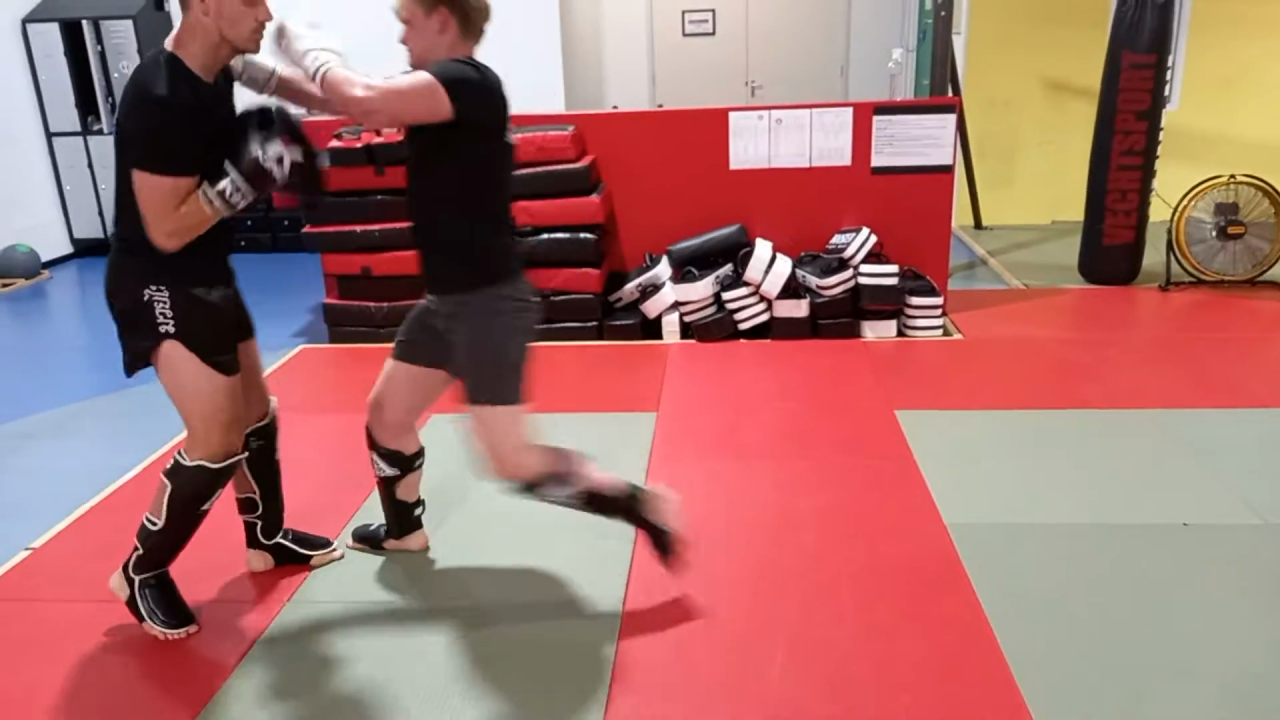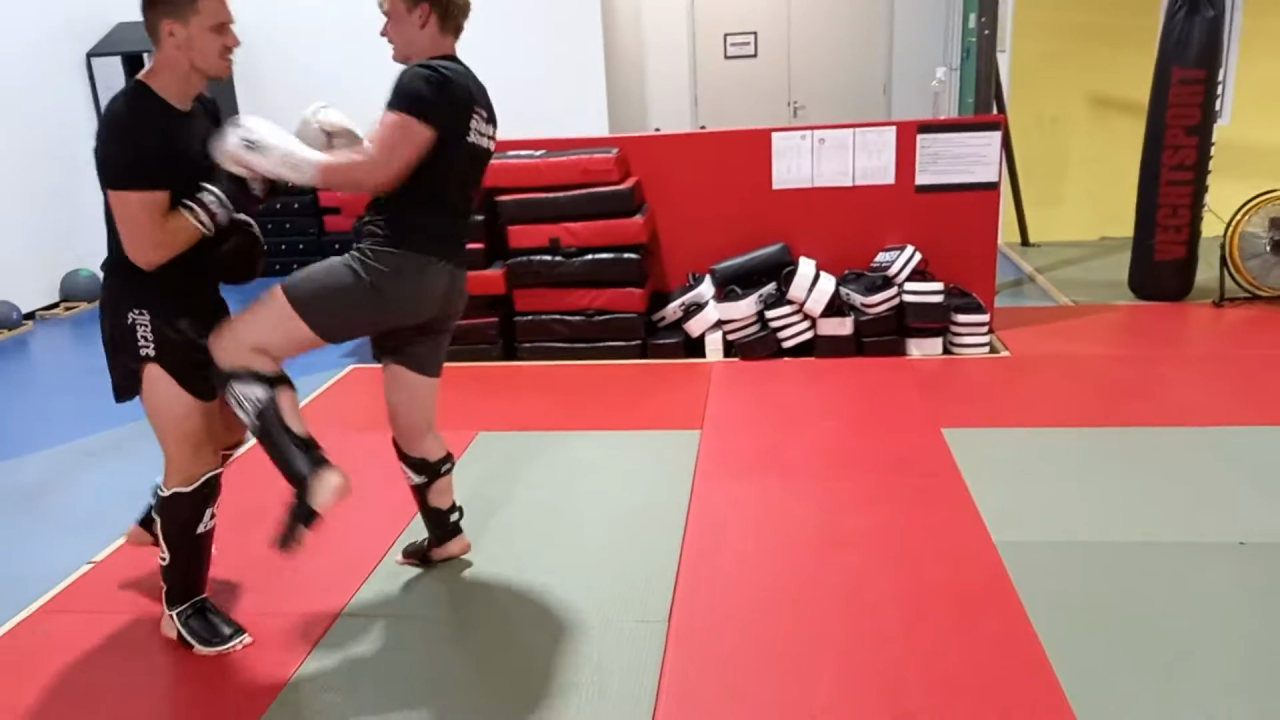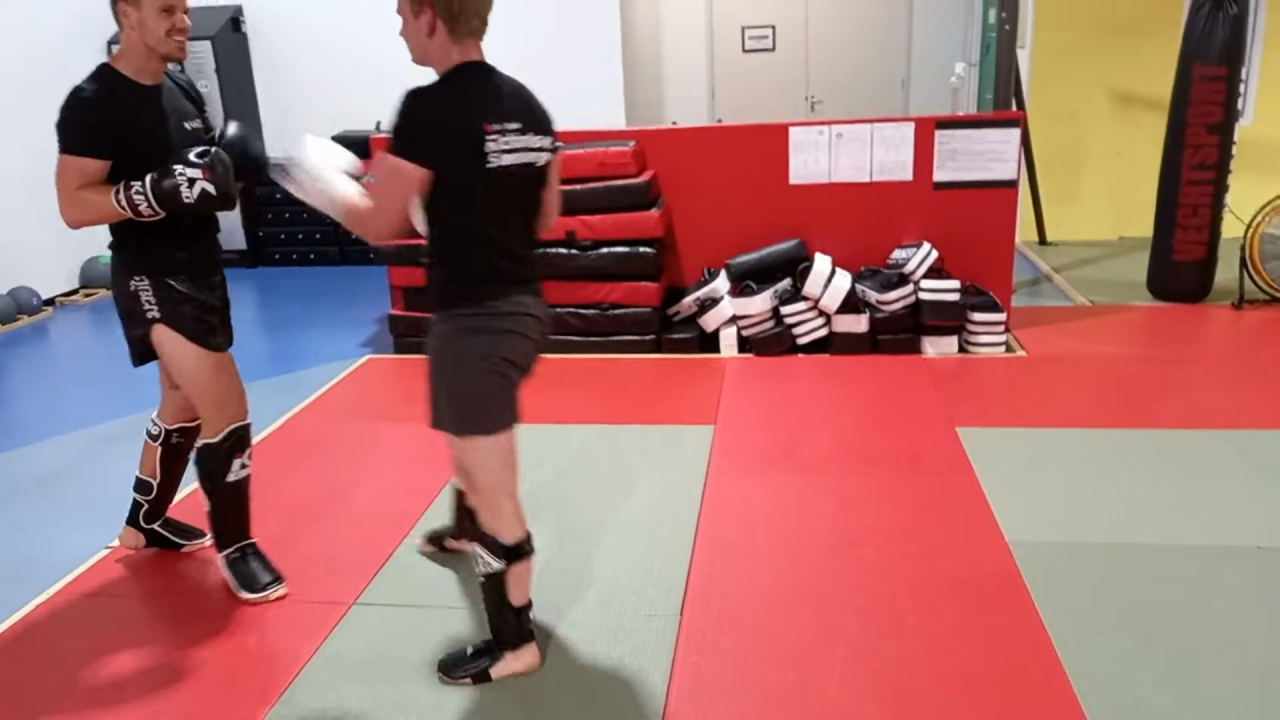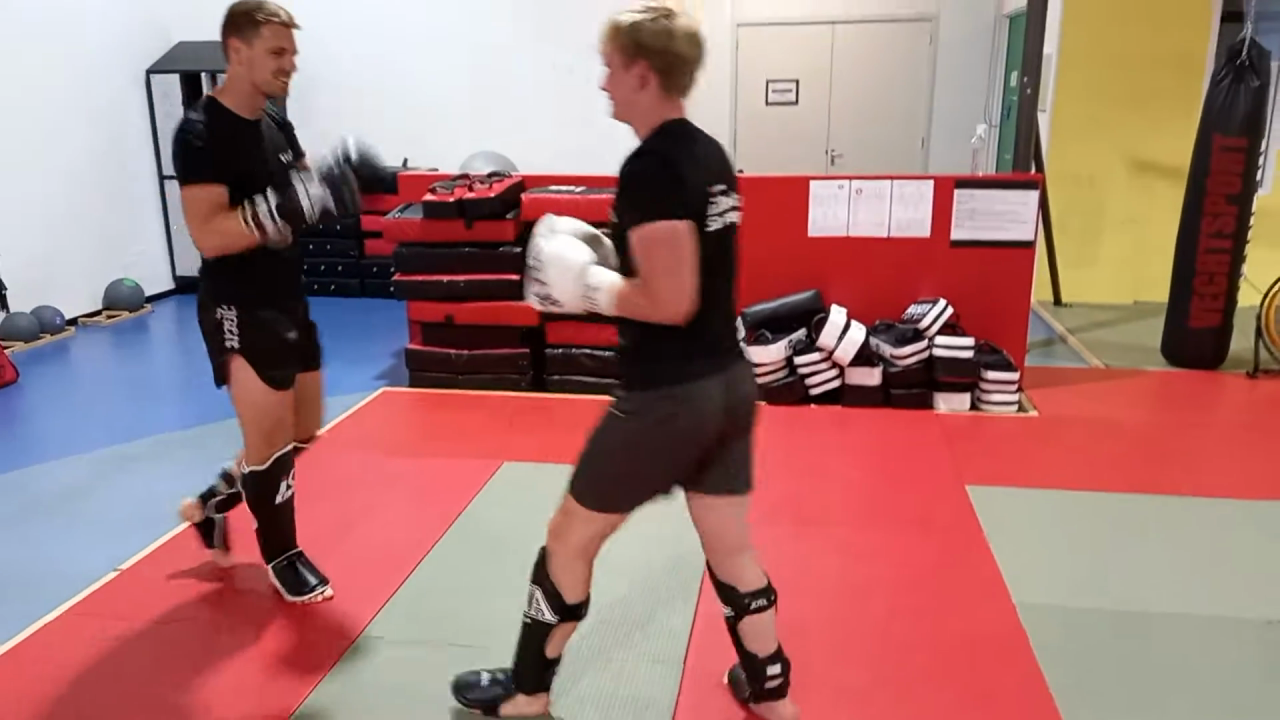
dt=0.5s
person 1, frame 1
left shoulder: (465, 81)
right shoulder: (444, 86)
left elbow: (364, 102)
right elbow: (370, 98)
left wrist: (312, 53)
left hip: (487, 301)
right hip: (449, 297)
left knee: (513, 461)
right knee: (385, 413)
left ankle: (645, 509)
right ankle: (403, 527)
person 1, frame 2
left shoulder: (428, 81)
right shoulder: (467, 91)
left elbow: (375, 173)
left wrist: (283, 156)
right wrist: (359, 142)
left hip: (393, 265)
right hip: (440, 277)
left knee: (232, 347)
right knee: (411, 426)
left ankle: (311, 475)
right ankle: (443, 535)
person 1, frame 3
left shoulder: (431, 107)
right shoulder: (526, 104)
left elbow: (379, 222)
left wrist: (324, 183)
left hip: (474, 318)
right hip: (523, 303)
left knee: (488, 487)
right knee: (471, 444)
left ankle: (513, 641)
right ankle: (470, 533)
person 1, frame 4
left shoulder: (651, 170)
right shoulder: (711, 157)
left elbow: (671, 302)
left wrist: (582, 282)
right wrist: (603, 257)
left hip: (666, 397)
right hip: (730, 382)
left knee: (569, 543)
right knee: (732, 549)
person 2, frame 1
left shoulder: (214, 71)
right shoulder: (158, 99)
right elbow: (168, 231)
right wrist: (244, 174)
left hip: (206, 275)
right hip: (160, 287)
left knee: (254, 412)
right knee: (217, 440)
left ankle: (267, 537)
right ankle: (142, 572)
person 2, frame 2
left shoulder: (202, 104)
right shoulder: (132, 122)
right elbow: (146, 248)
left wrist: (233, 225)
right wrist: (225, 200)
left hip: (197, 300)
right hip: (148, 312)
left knee: (223, 434)
right knee: (196, 458)
left ankle: (160, 524)
right ankle: (183, 603)
person 2, frame 3
left shoulder: (183, 90)
right shoulder: (92, 102)
left elbow: (206, 177)
right elbow: (75, 207)
left wrist: (229, 174)
right wrist: (156, 193)
left hip: (201, 269)
right hip: (153, 280)
left knee: (183, 405)
right knee: (226, 410)
left ankle: (145, 521)
right ankle: (235, 546)
person 2, frame 4
left shoulder: (275, 122)
right shoulder: (200, 133)
left elbow: (295, 206)
right elbow: (208, 233)
left wrist: (332, 191)
right wrist: (286, 205)
left hip: (286, 301)
right hip: (239, 309)
left knee: (303, 427)
right knee: (271, 439)
left ankle: (214, 507)
right ankle: (281, 554)
